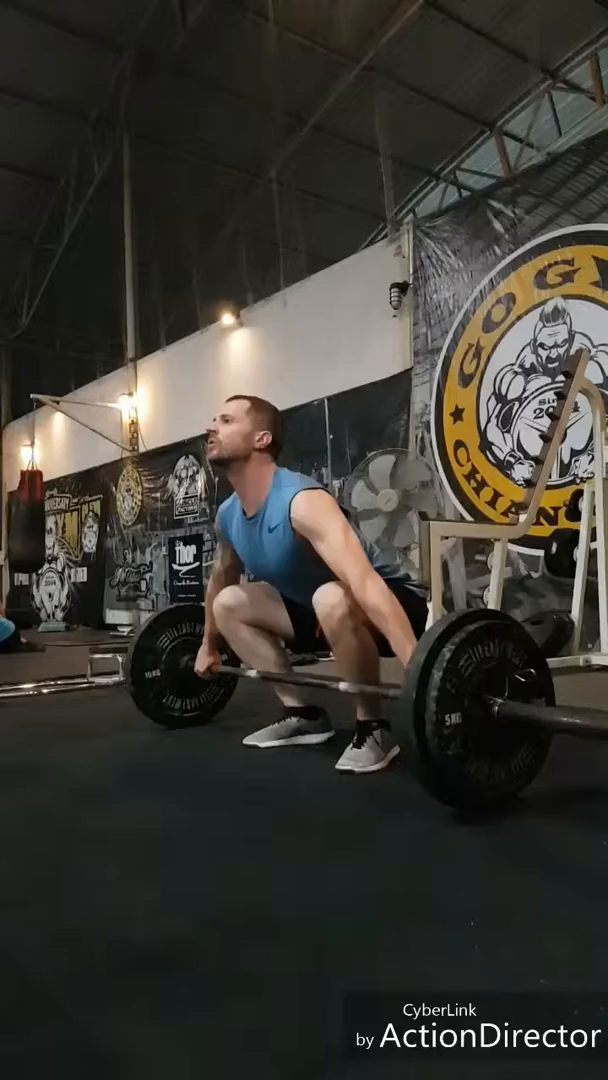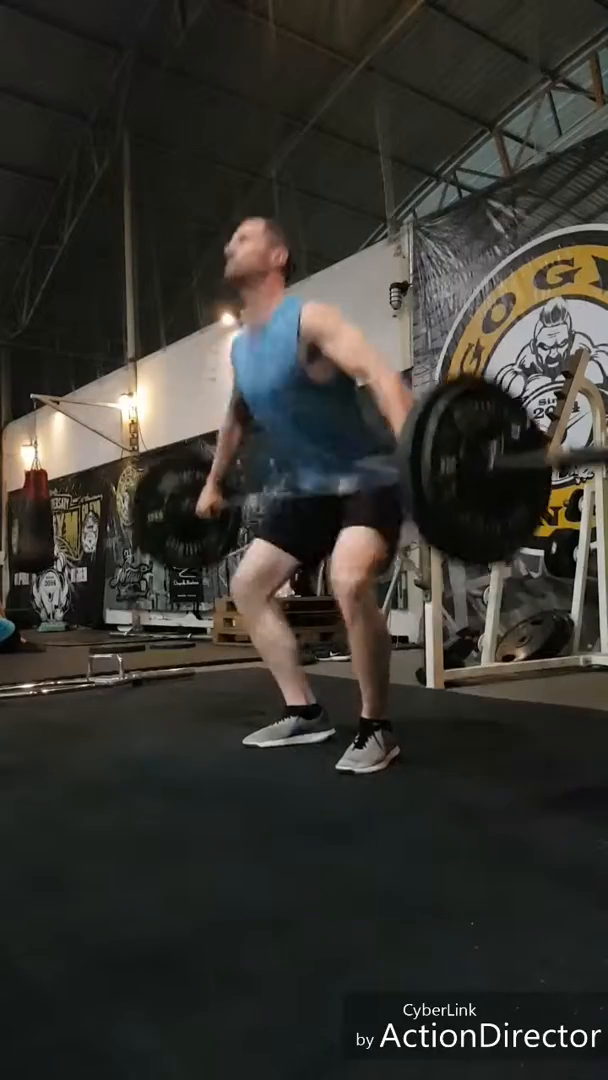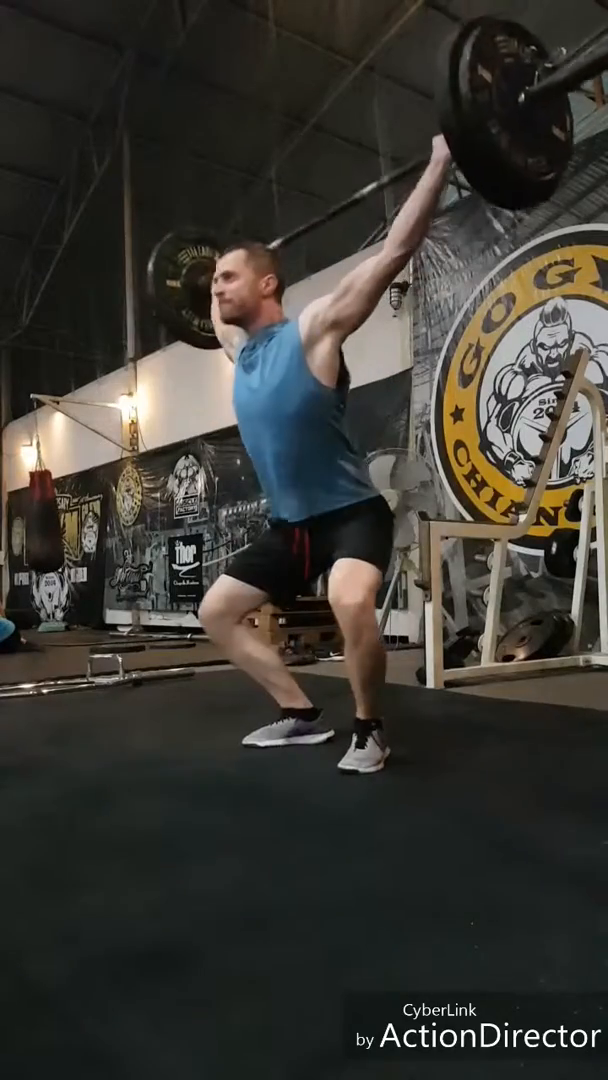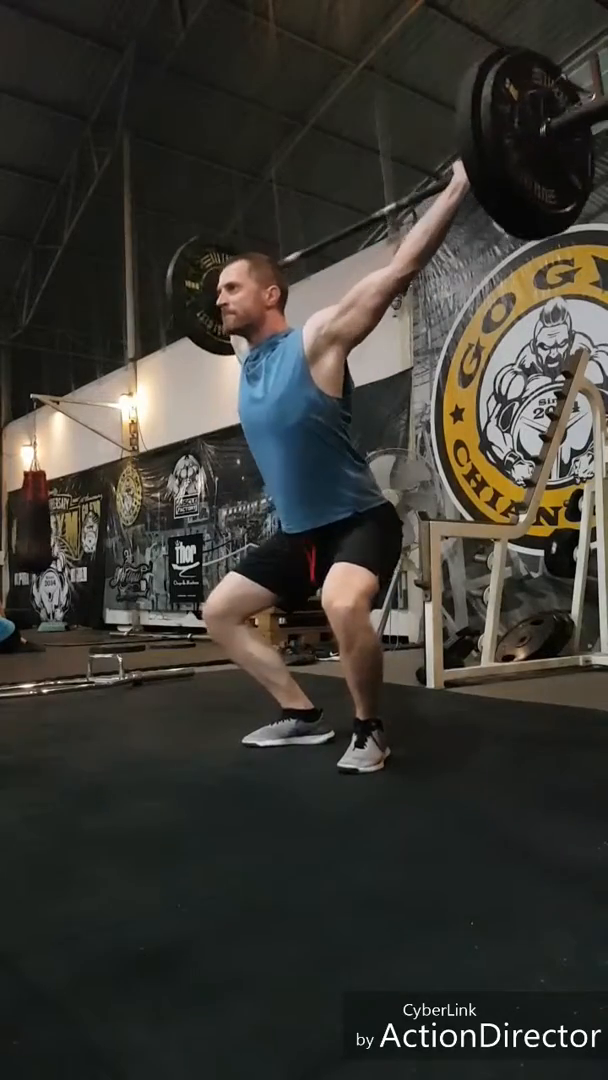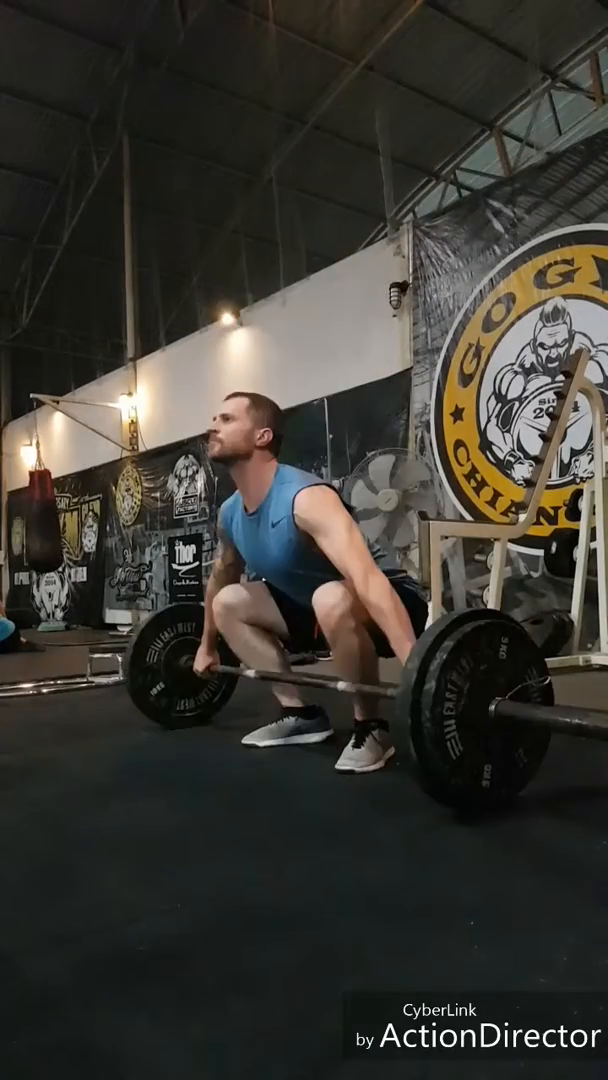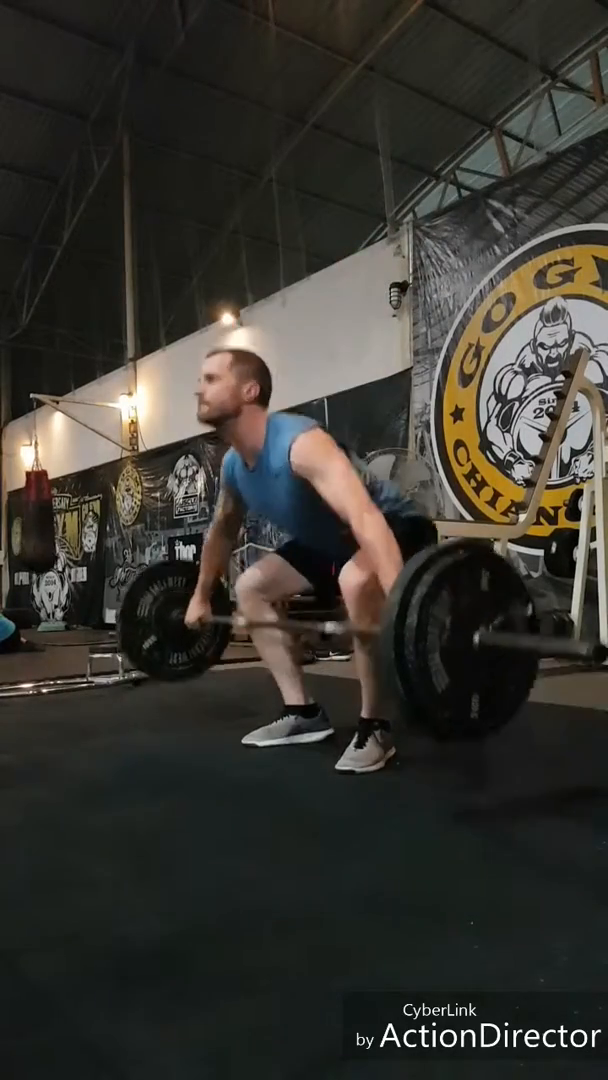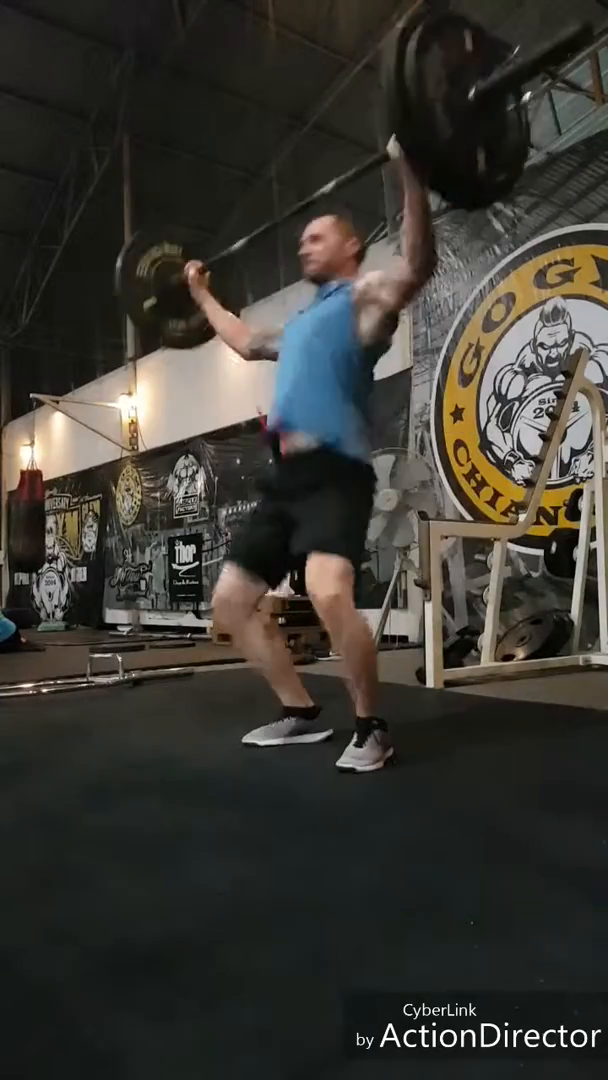
dt=0.7s
person 1, frame 1
left shoulder: (301, 502)
right shoulder: (229, 514)
left elbow: (365, 584)
right elbow: (220, 579)
right wrist: (208, 646)
left hip: (391, 603)
left knee: (334, 602)
right knee: (227, 605)
left ankle: (373, 729)
right ankle: (302, 713)
person 1, frame 2
left shoulder: (308, 318)
right shoulder: (241, 348)
left elbow: (380, 373)
right elbow: (236, 421)
right wrist: (214, 484)
left hip: (365, 482)
right hip: (308, 490)
left knee: (349, 581)
right knee: (248, 583)
left ankle: (375, 728)
right ankle: (303, 711)
person 1, frame 3
left shoulder: (312, 331)
right shoulder: (243, 350)
left elbow: (391, 253)
right elbow: (222, 322)
left wrist: (440, 163)
left hip: (351, 513)
right hip: (291, 524)
left knee: (350, 599)
right knee: (216, 611)
left ankle: (370, 729)
right ankle: (302, 715)
person 1, frame 4
left shoulder: (315, 341)
right shoulder: (252, 357)
left elbow: (400, 267)
right elbow: (240, 320)
left wrist: (459, 187)
left hip: (359, 521)
right hip: (298, 531)
left knee: (343, 605)
right knee: (219, 611)
left ankle: (369, 730)
right ankle: (302, 714)
person 1, frame 5
left shoulder: (305, 498)
right shoulder: (231, 512)
left elbow: (367, 579)
right elbow: (220, 579)
right wrist: (207, 646)
left hip: (386, 605)
left knee: (334, 601)
right knee: (227, 605)
left ankle: (371, 728)
right ankle: (300, 713)
person 1, frame 6
left shoulder: (300, 444)
right shoulder: (233, 465)
left elbow: (366, 521)
right elbow: (221, 532)
right wrist: (201, 597)
left hip: (394, 531)
left knee: (357, 582)
right knee: (250, 586)
left ankle: (375, 728)
right ankle: (303, 711)
person 1, frame 7
left shoulder: (368, 295)
right shoulder: (302, 316)
left elbow: (420, 263)
right elbow: (242, 338)
left wrist: (409, 174)
right wrist: (199, 291)
left hip: (335, 472)
right hip: (282, 477)
left knee: (327, 592)
right knee: (229, 602)
left ankle: (371, 728)
right ankle: (302, 713)
